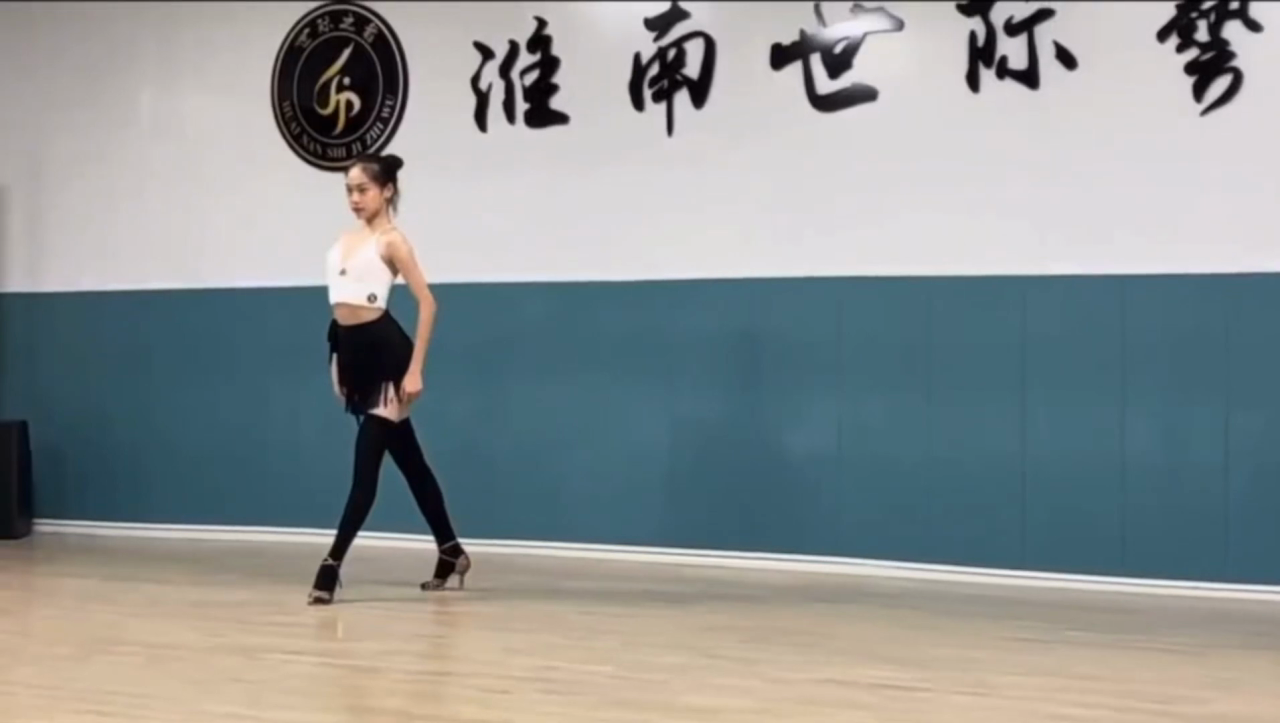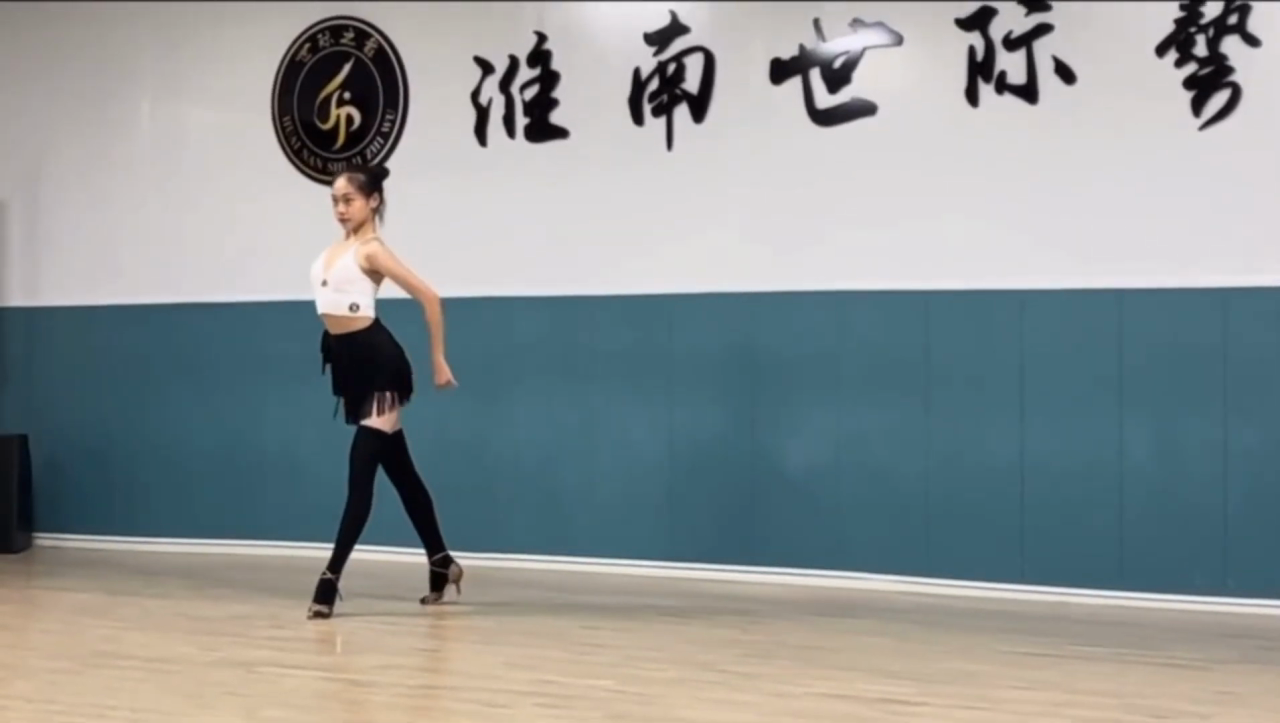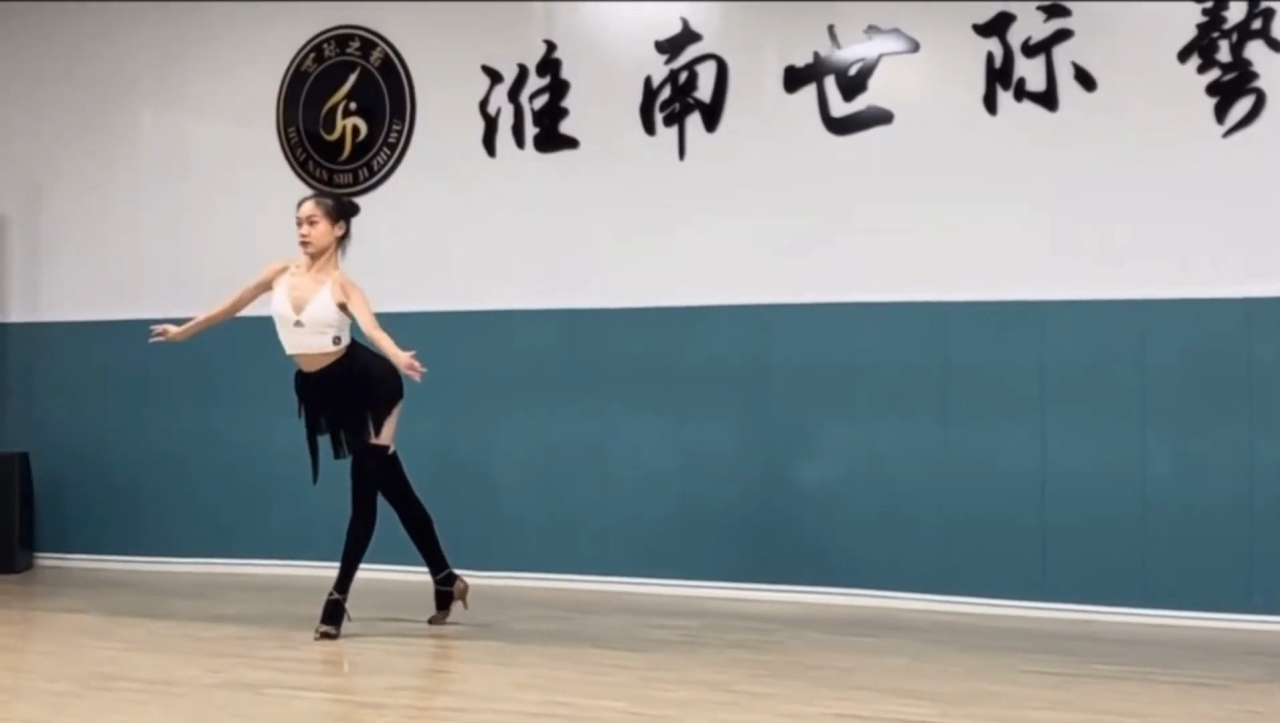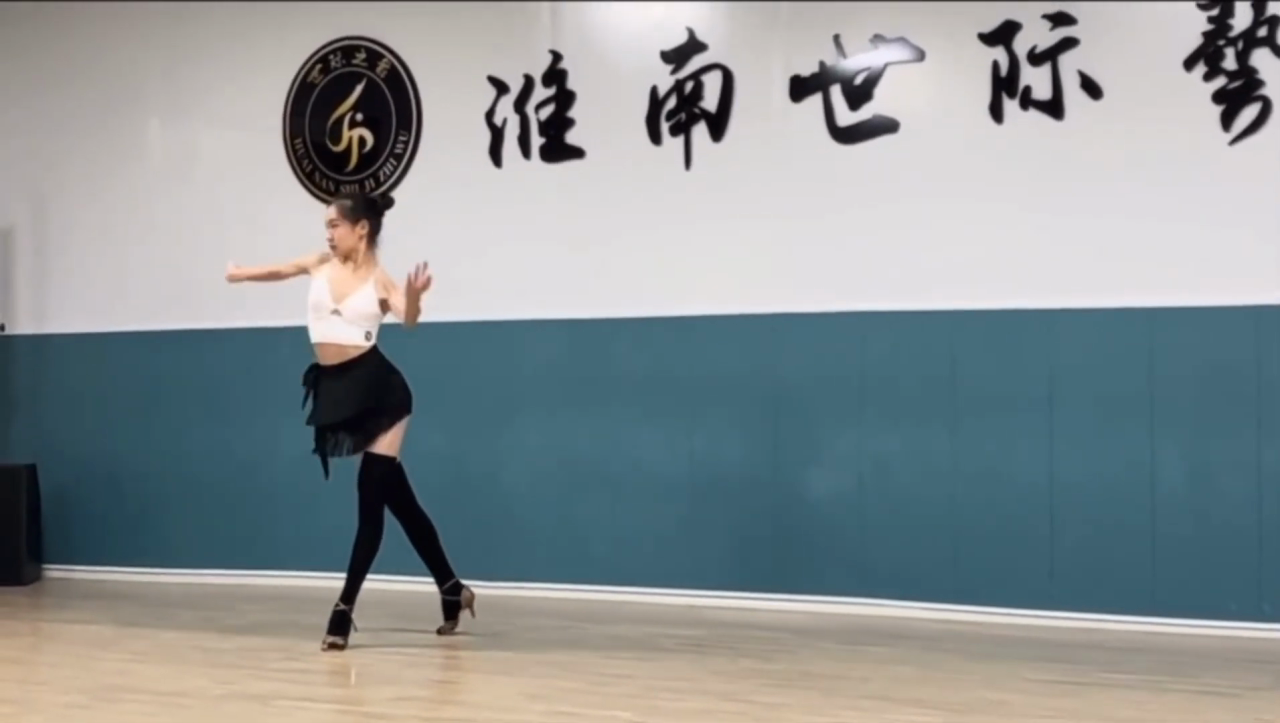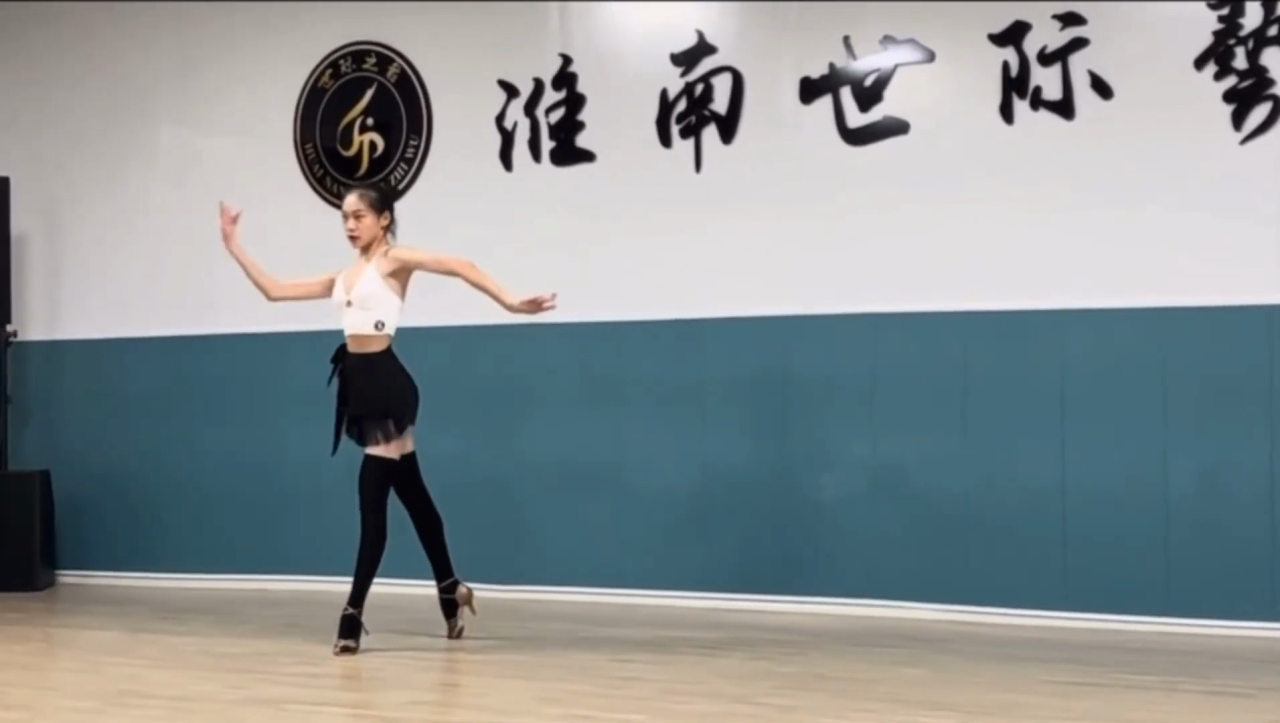
dt=1s
person 1, frame 1
left shoulder: (391, 240)
right shoulder: (347, 239)
left elbow: (427, 303)
left wrist: (415, 369)
right wrist: (337, 363)
left hip: (383, 349)
right hip: (351, 348)
left knee: (366, 462)
right knee: (408, 459)
left ankle: (332, 565)
right ankle: (450, 552)
person 1, frame 2
left shoulder: (372, 250)
right shoulder: (337, 248)
left elbow: (429, 298)
left wrist: (439, 361)
left hip: (376, 359)
right hip: (347, 358)
left knee: (361, 470)
right knee: (398, 468)
left ankle: (331, 578)
right ankle: (441, 562)
person 1, frame 3
left shoulder: (342, 285)
right shoulder: (281, 273)
left elbow: (369, 324)
right elbow: (232, 305)
left wrist: (397, 356)
right wrist: (183, 330)
left hip: (367, 384)
right hip: (320, 389)
left knee: (366, 489)
right knee: (391, 485)
left ankle: (339, 598)
right ankle: (446, 579)
person 1, frame 4
left shoulder: (381, 282)
right shoulder: (319, 264)
left elbow: (408, 317)
right elbow: (278, 270)
left wrist: (413, 297)
right wrist: (241, 274)
left hip: (378, 388)
right hip: (333, 388)
left knee: (372, 495)
right knee: (395, 494)
left ankle: (344, 609)
right ankle: (451, 588)
person 1, frame 5
left shoulder: (395, 260)
right shoulder: (343, 275)
left elbow: (459, 265)
right elbow: (273, 290)
left wrist: (510, 303)
right wrist: (234, 246)
left hip: (385, 381)
right hip: (357, 383)
left knee: (372, 498)
right knee: (412, 492)
left ankle: (353, 613)
right ankle: (450, 588)
